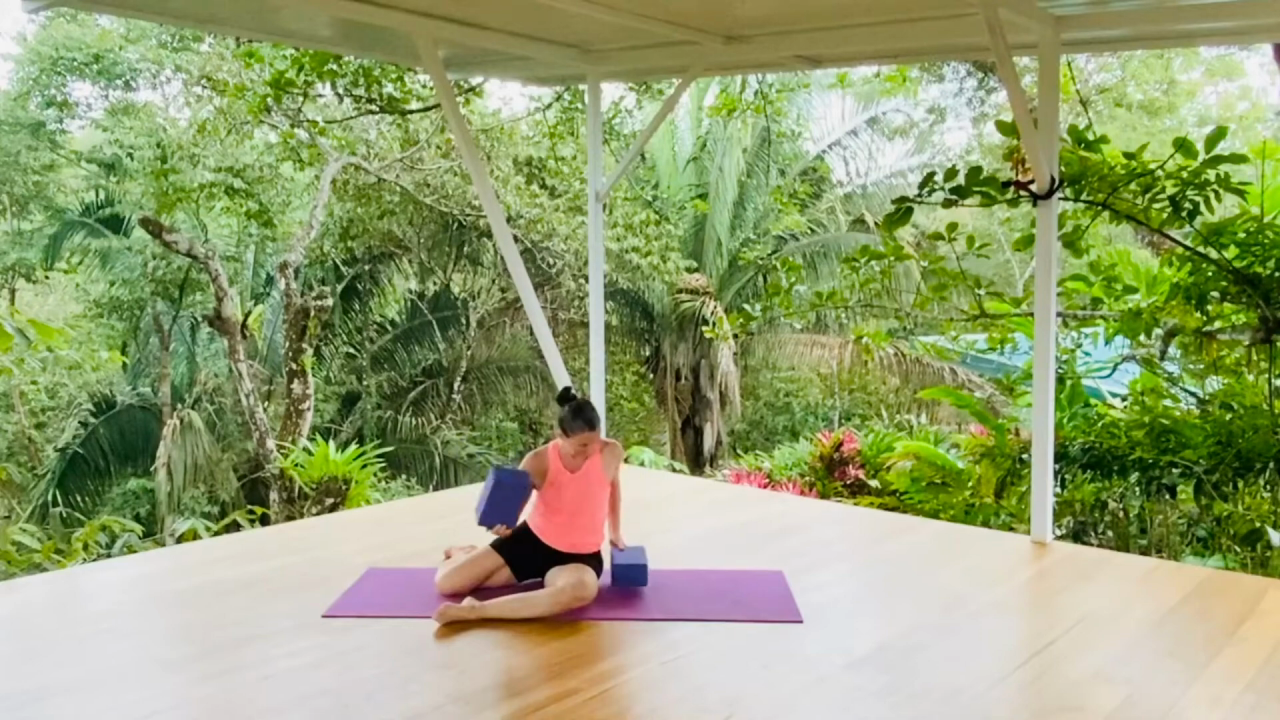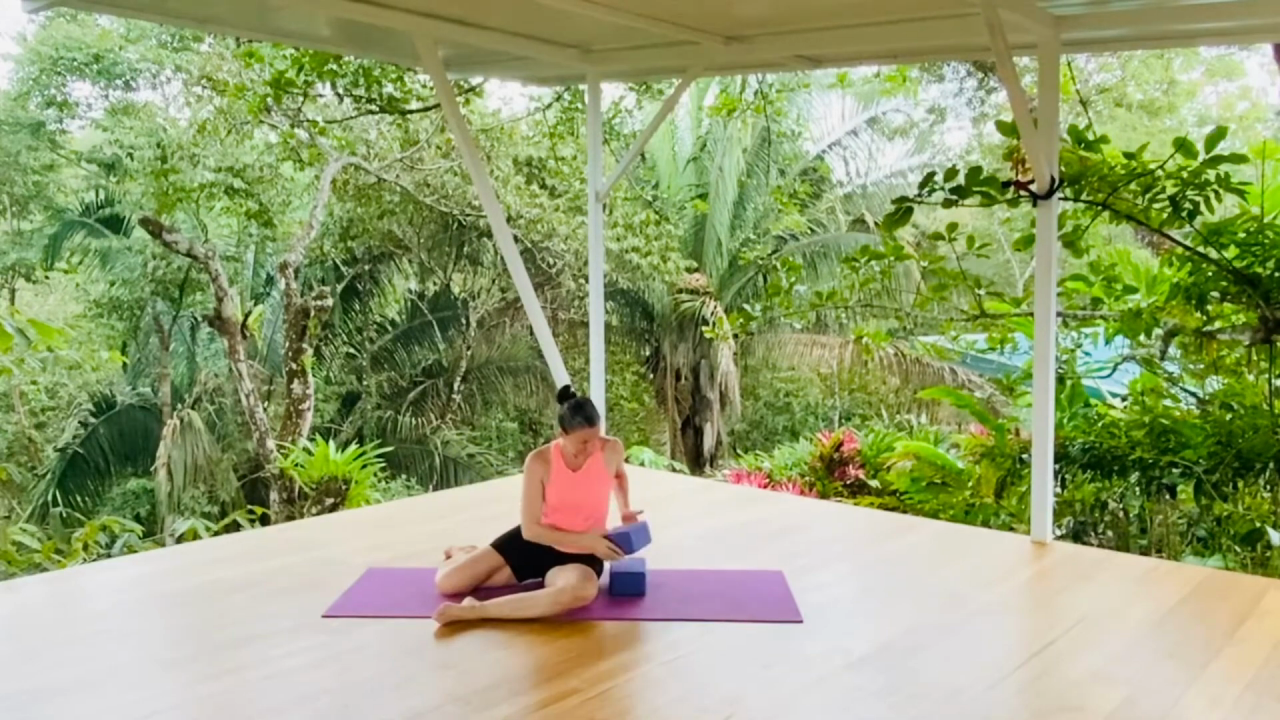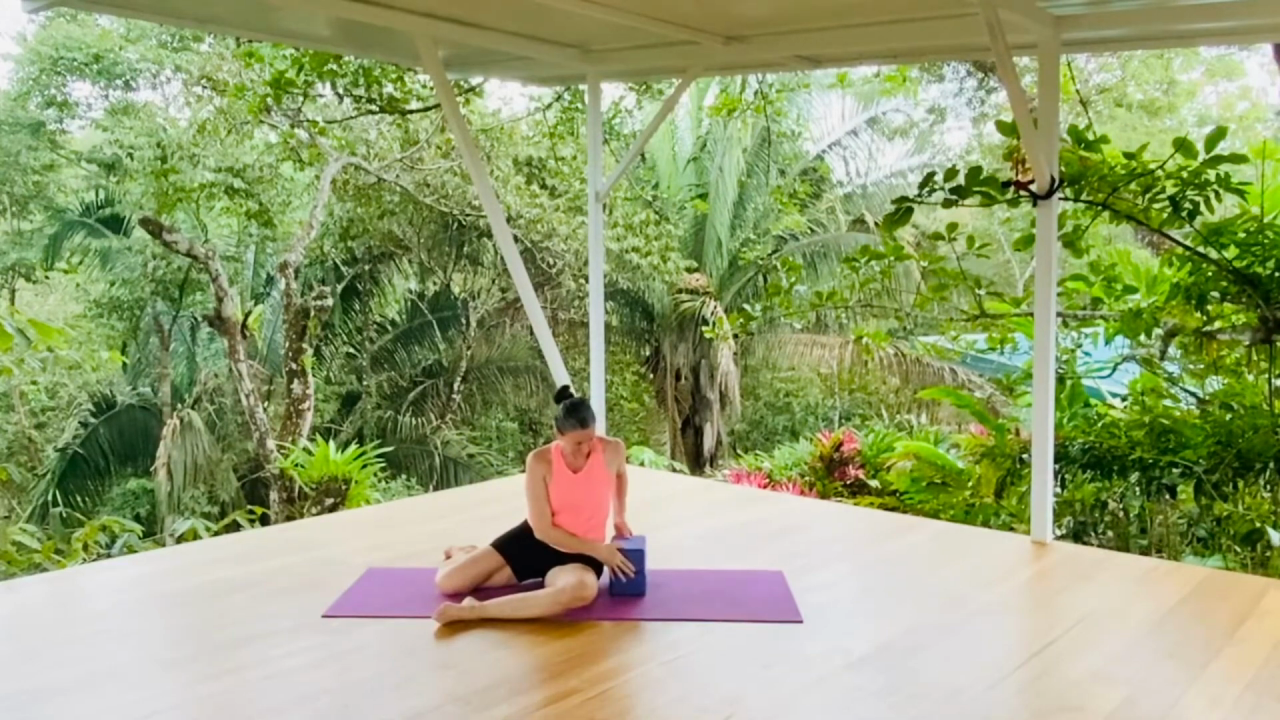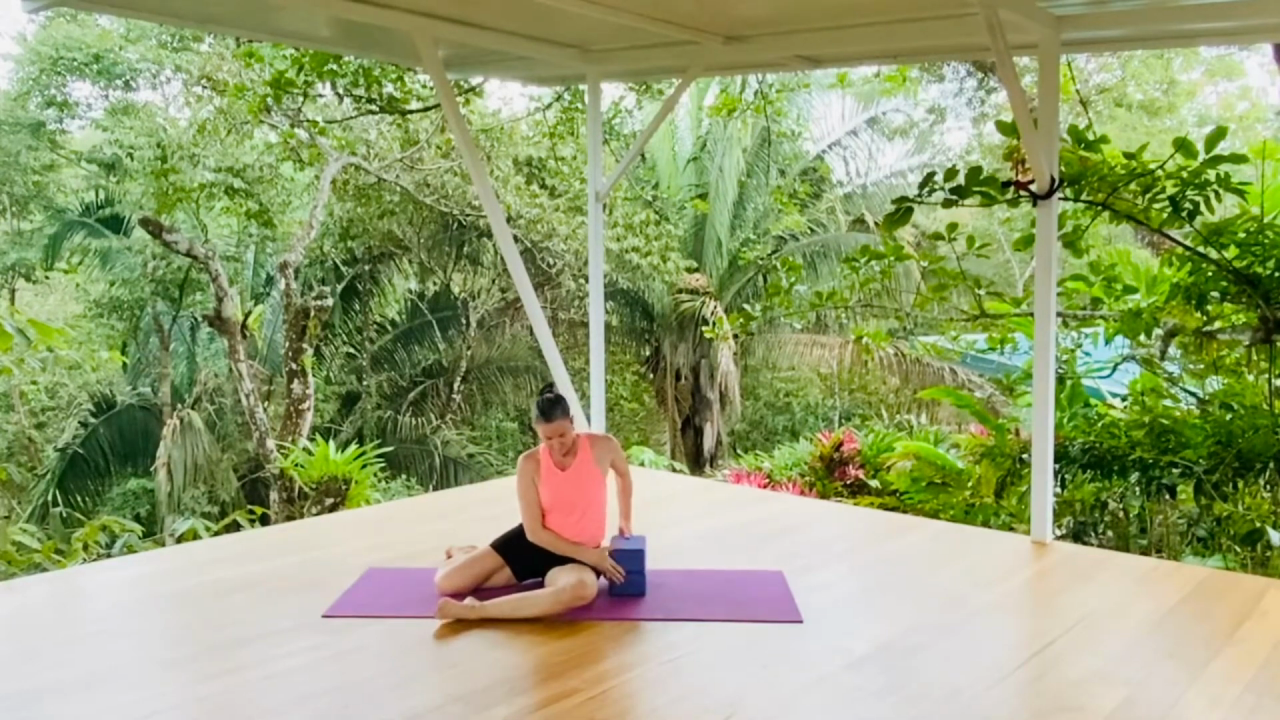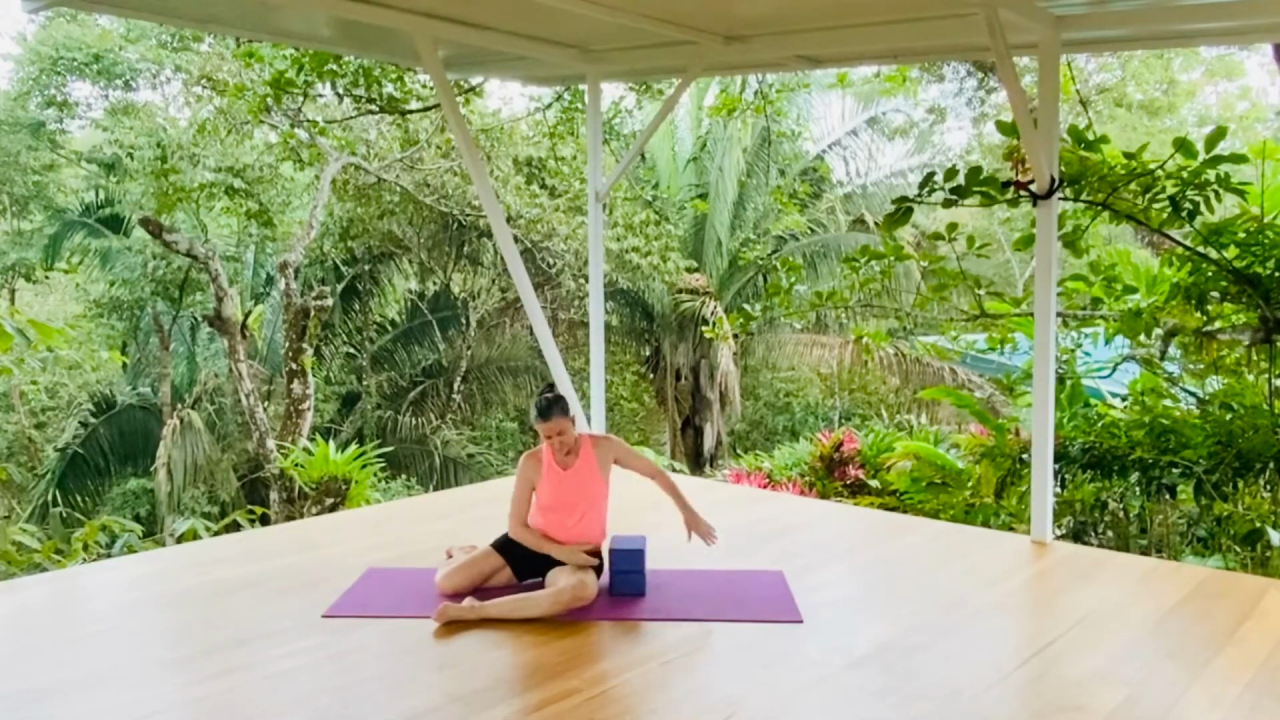
dt=1s
person 1, frame 1
left shoulder: (611, 453)
right shoulder: (537, 462)
left wrist: (615, 531)
right wrist: (499, 526)
left hip: (579, 556)
right hip: (532, 540)
left knee: (580, 590)
right knee: (446, 582)
left ankle: (476, 610)
right ankle: (468, 553)
person 1, frame 2
left shoulder: (612, 449)
right shoulder: (539, 461)
right elbow: (529, 529)
left wrist: (625, 510)
right wrist: (584, 540)
left hip: (579, 557)
right hip: (533, 542)
left knee: (581, 591)
right knee: (447, 582)
left ankle: (476, 610)
right ankle: (468, 554)
person 1, frame 3
left shoulder: (613, 450)
right shoulder: (539, 462)
right elbow: (543, 530)
left wrist: (620, 518)
right wrist: (599, 550)
left hip: (579, 556)
right hip: (533, 540)
left knee: (582, 590)
right knee: (447, 582)
left ankle: (476, 610)
right ankle: (468, 554)
person 1, frame 4
left shoulder: (603, 446)
right shoulder: (529, 463)
left elbow: (623, 474)
right elbow: (534, 531)
left wrist: (625, 520)
right wrist: (589, 555)
left hip: (577, 556)
right hip: (531, 543)
left knee: (581, 589)
right knee: (446, 583)
left ankle: (476, 610)
right ankle: (469, 554)
person 1, frame 5
left shoulder: (604, 447)
right shoulder: (532, 462)
left elbow: (657, 474)
right elbow: (516, 526)
left wrist: (689, 513)
right wrist: (557, 551)
left hip: (581, 554)
right hip: (536, 543)
left knee: (581, 590)
right knee: (447, 582)
left ankle: (478, 610)
right ankle: (468, 554)
